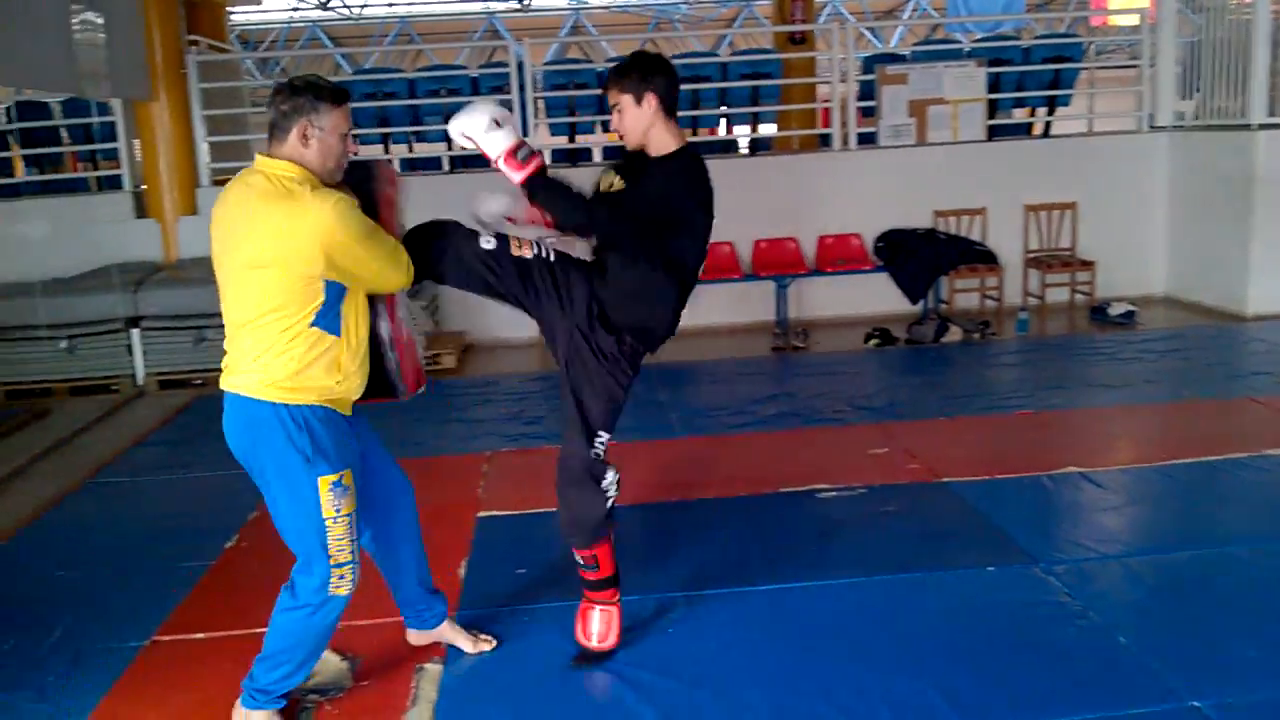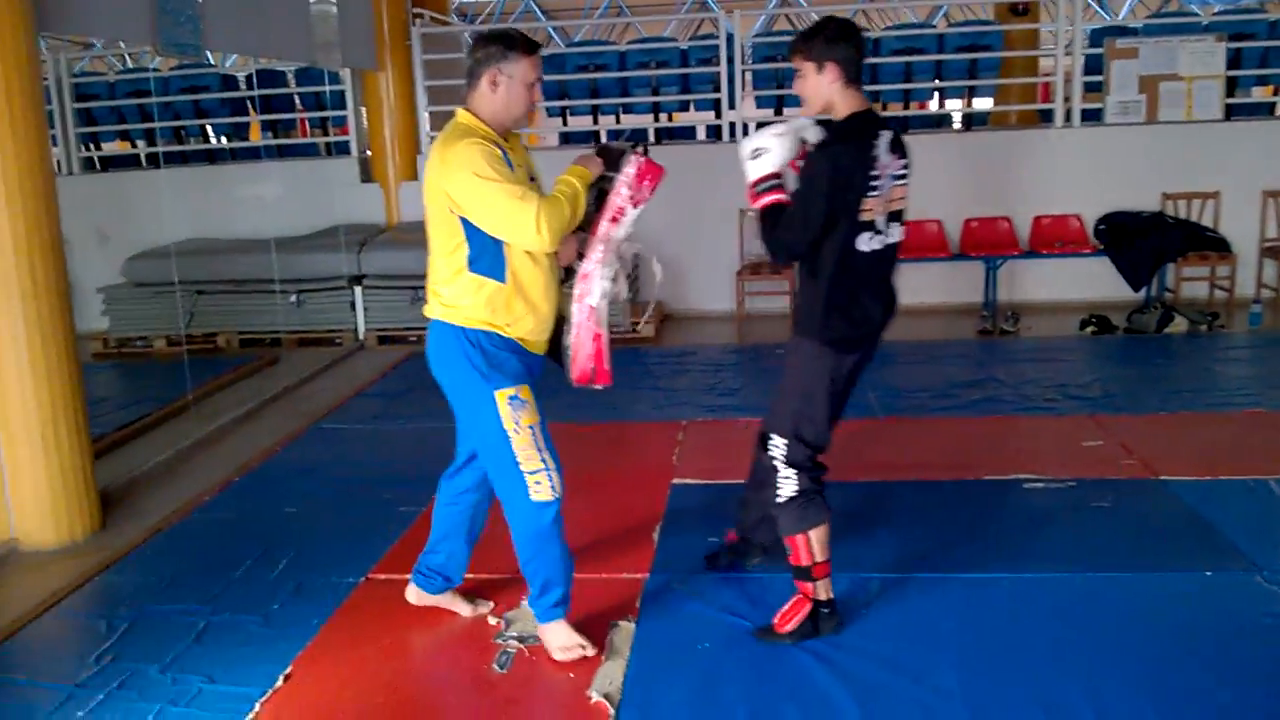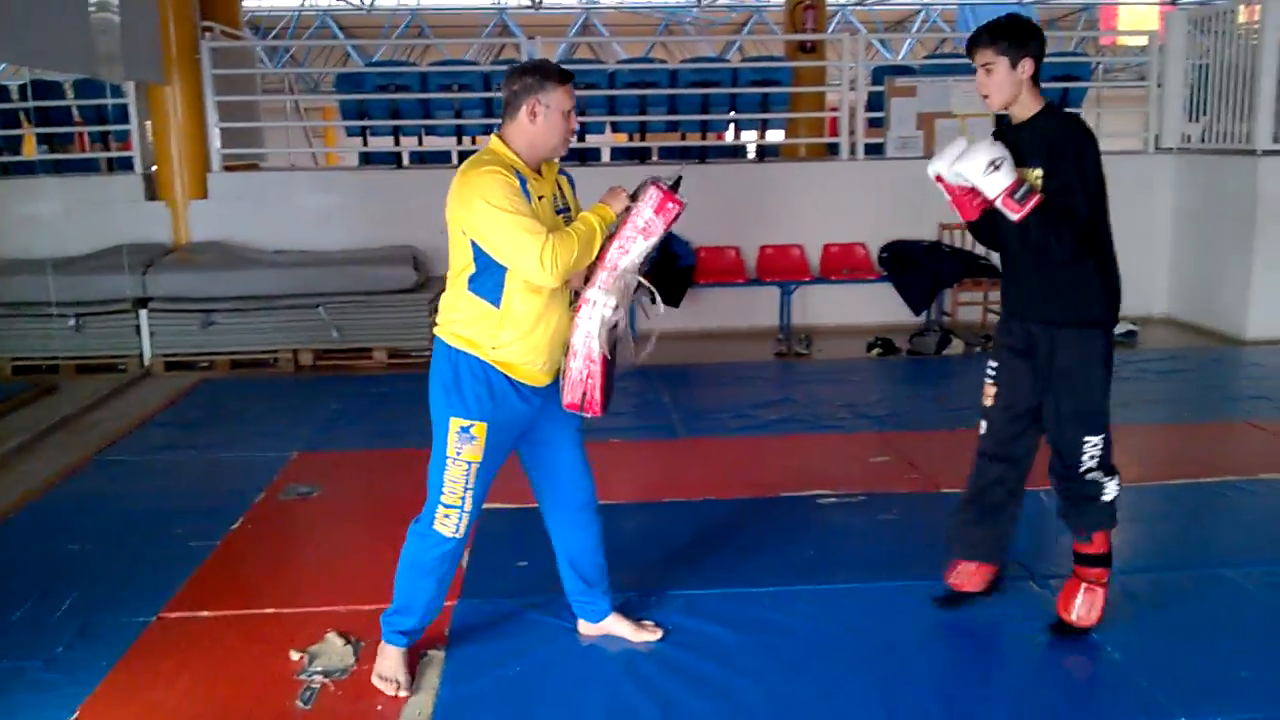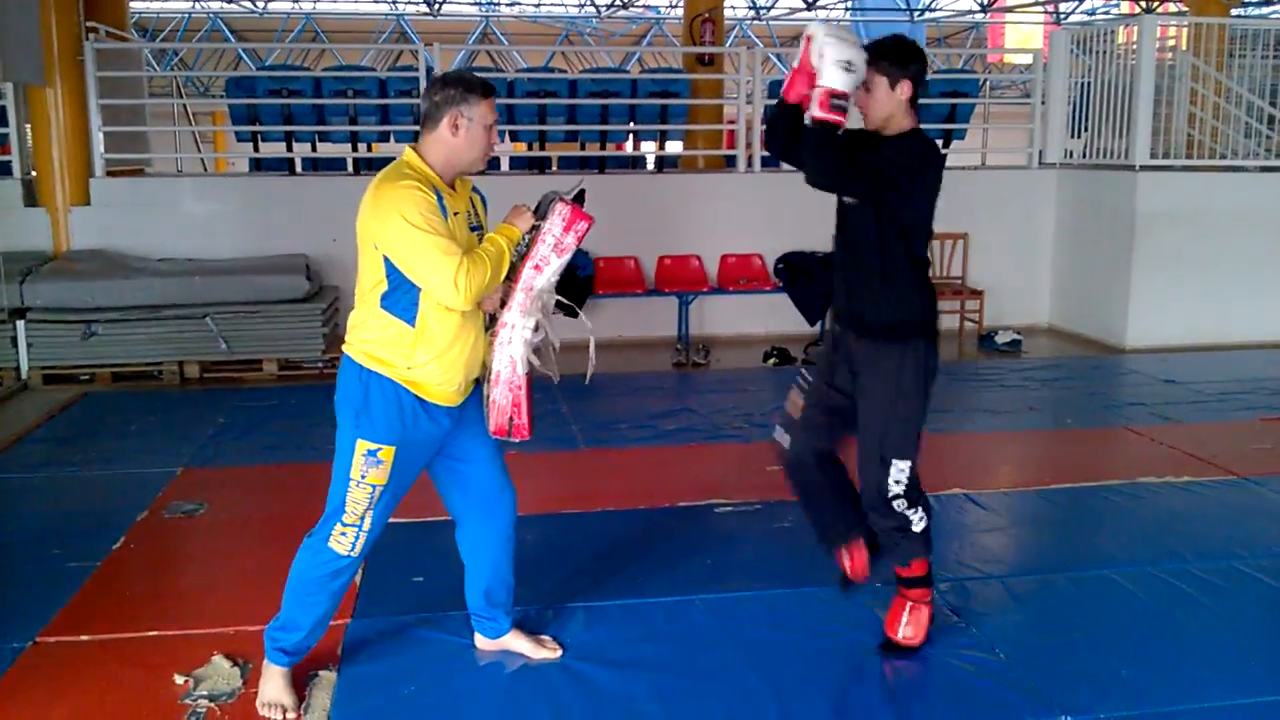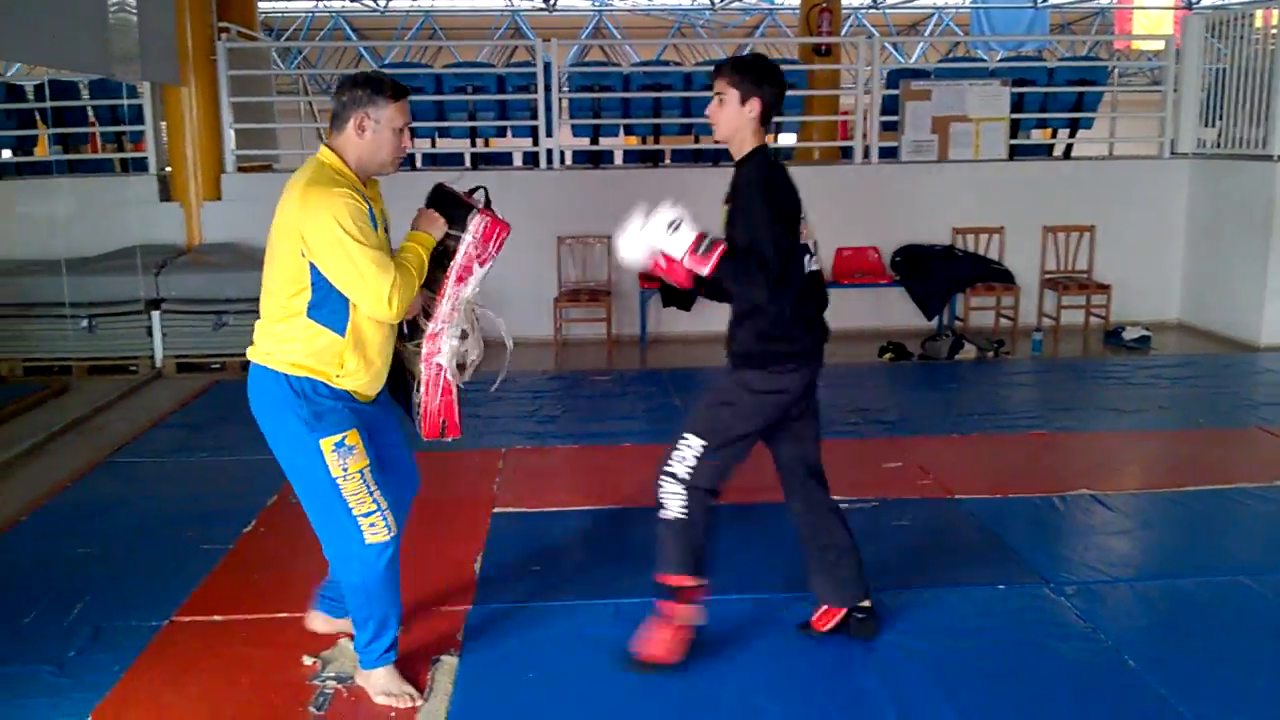
dt=1s
person 1, frame 1
left shoulder: (231, 196)
right shoulder: (325, 211)
right elbow: (396, 273)
right wrist: (366, 214)
left hip: (293, 404)
right hip: (288, 416)
left knee: (389, 502)
right knee: (327, 571)
left ankle: (426, 618)
person 1, frame 2
left shoulder: (503, 145)
right shoulder: (463, 154)
left elbow: (528, 232)
right elbow: (539, 225)
left wrist: (564, 240)
right wrist: (580, 177)
left hip: (507, 339)
right hip: (473, 342)
left knee: (477, 465)
right knee: (532, 481)
left ankle: (433, 581)
right ankle: (551, 614)
person 1, frame 3
left shoulder: (553, 178)
right shoulder: (484, 181)
left elbow: (568, 262)
right elbow: (547, 262)
left wrist: (596, 267)
right wrist: (602, 213)
left hip: (543, 372)
right hip: (478, 371)
left knee: (572, 497)
right knee: (449, 515)
left ankle: (594, 613)
right ankle: (395, 638)
person 1, frame 4
left shoulder: (463, 194)
right shoulder: (399, 194)
left elbow: (476, 282)
right elbow: (458, 284)
left wrist: (500, 288)
right wrist: (507, 233)
left hip: (455, 391)
right hip: (387, 392)
left knee: (491, 508)
right knee: (346, 534)
left ankle: (494, 628)
right ankle: (280, 657)
person 1, frame 5
left shoulder: (350, 187)
right shoulder: (326, 200)
right elbow: (390, 297)
left wrist: (416, 246)
right wrist: (421, 237)
left hip: (340, 386)
right hip: (299, 391)
left knee: (398, 484)
right knee: (370, 528)
left ankle: (333, 607)
right ankle: (377, 661)
person 2, frame 1
left shoulder: (682, 180)
right shoulder: (644, 170)
left elbow: (589, 218)
left wrist: (510, 149)
left hip: (615, 339)
right hip: (579, 295)
left knee: (584, 476)
right knee: (449, 243)
left ankle: (603, 600)
person 2, frame 2
left shoulder: (834, 152)
right shoulder: (887, 143)
left elbow: (789, 245)
left wrist: (767, 179)
right wrist: (795, 176)
left hip: (830, 327)
right hip: (859, 319)
left knee: (789, 454)
right knee: (786, 435)
left ankle: (817, 598)
right ankle: (755, 537)
person 2, frame 3
left shoulder: (1069, 138)
right shoulder: (999, 144)
left elbow: (1067, 240)
left wrist: (1012, 195)
right wrist: (968, 204)
left hip: (1078, 322)
right hip: (1020, 320)
left knee: (1078, 452)
right knee: (999, 442)
left ankle: (1090, 573)
right ankle: (977, 559)
person 2, frame 4
left shoulder: (917, 154)
right shoulder: (866, 144)
left elbow: (832, 176)
right elbow: (782, 144)
left wrist: (828, 101)
right wrist: (801, 81)
left hip: (897, 341)
right hip: (849, 329)
left knee: (888, 475)
right knee: (802, 448)
left ankle: (914, 590)
right ankle: (852, 539)
person 2, frame 5
left shoulder: (764, 182)
right shoulder: (755, 174)
left elbow: (766, 284)
right elbow: (748, 272)
left wrist: (696, 253)
right wrist: (665, 260)
left hip: (774, 362)
right hip: (783, 357)
left knee: (684, 474)
right knee: (804, 484)
left ankle: (679, 609)
right ankle: (846, 602)
